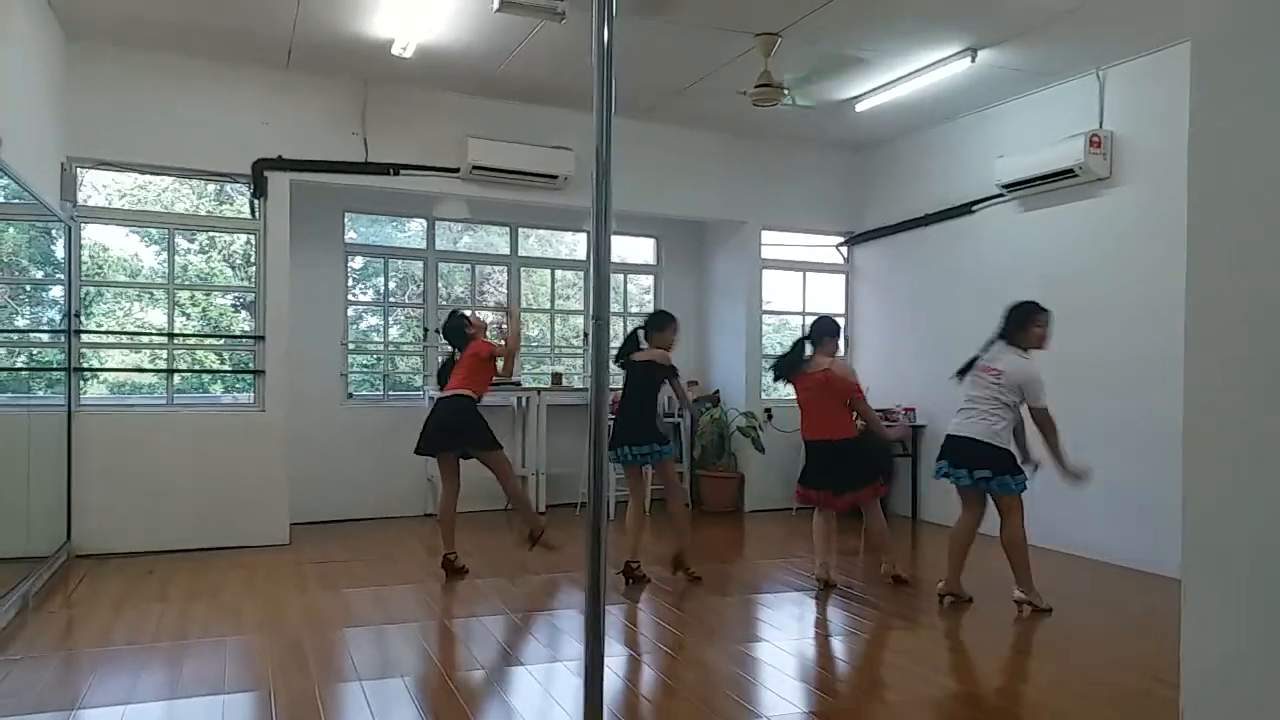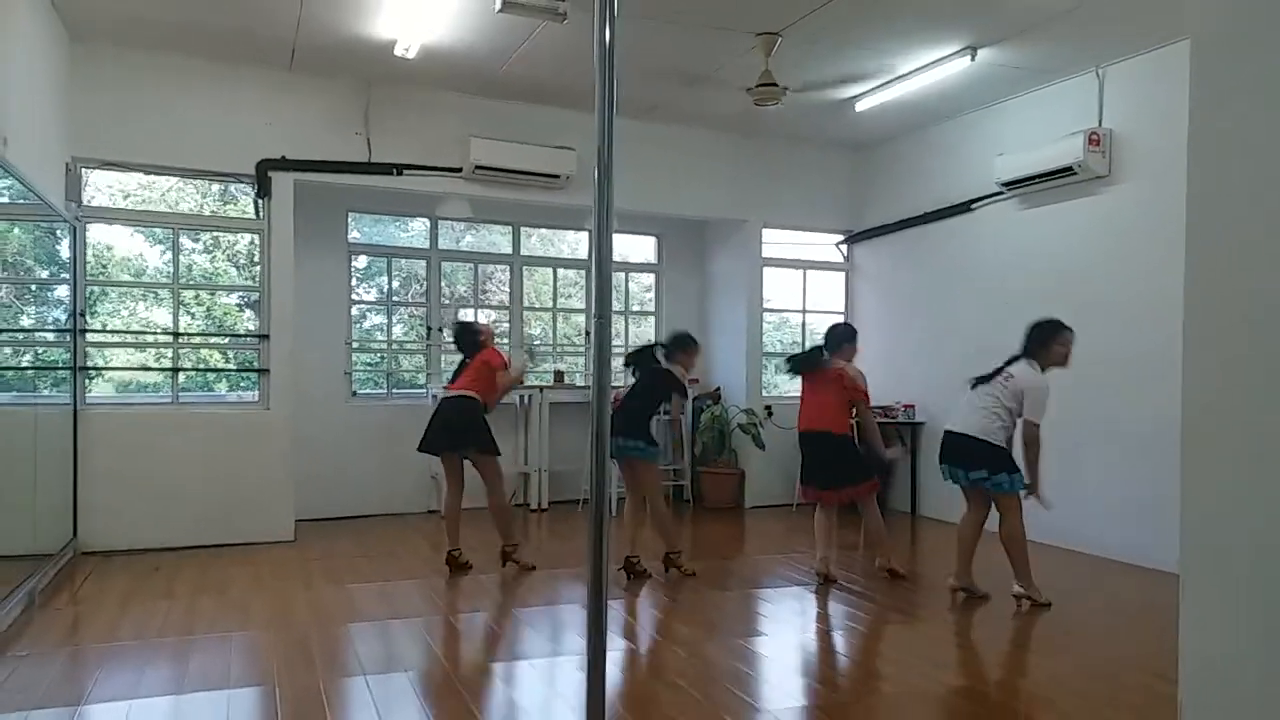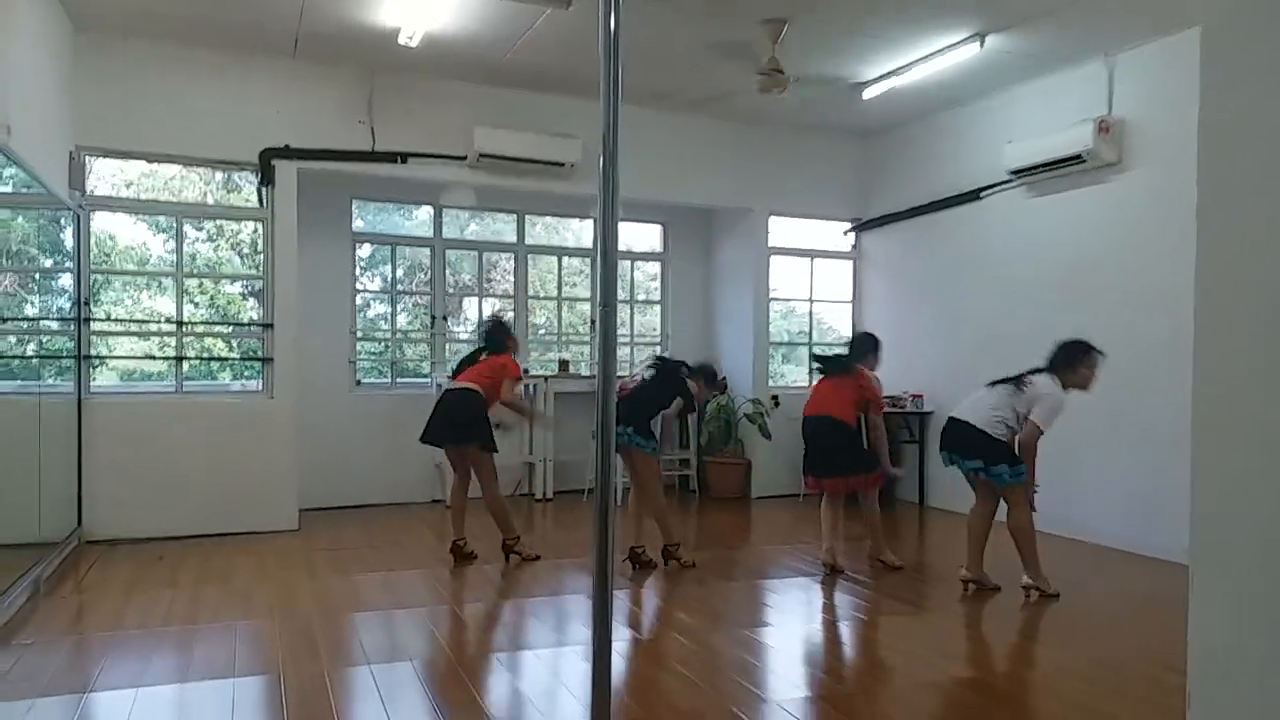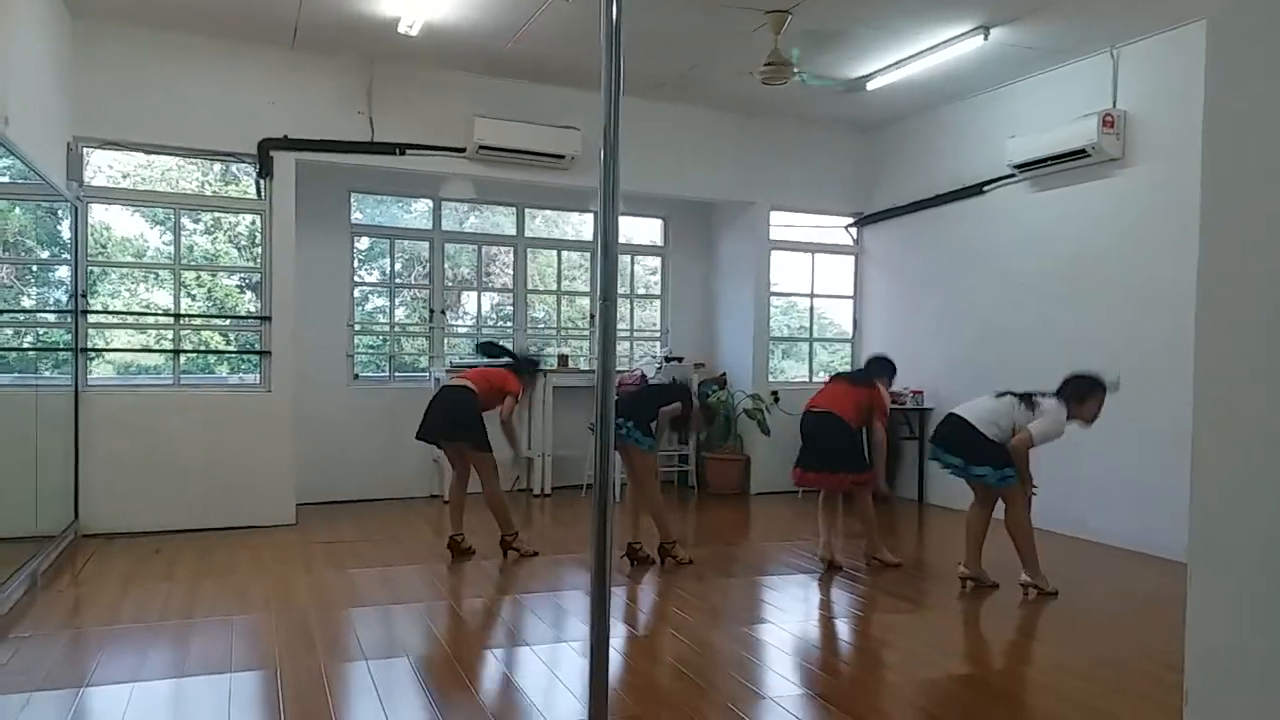
dt=0.1s
person 1, frame 1
left shoulder: (994, 353)
right shoulder: (1026, 369)
right elbow: (1043, 420)
left wrist: (1024, 452)
right wrist: (1062, 463)
left hip: (957, 440)
right hip: (987, 446)
left knee: (972, 510)
right knee: (1012, 513)
left ankle: (951, 582)
right ankle: (1025, 589)
person 1, frame 2
left shoulder: (1017, 369)
right shoulder: (1038, 383)
right elbow: (1030, 436)
left wrist: (1008, 472)
right wrist: (1034, 480)
left hip: (954, 437)
right hip: (980, 443)
left knee: (977, 507)
right knee: (1011, 510)
left ankle: (962, 577)
right ankle: (1025, 585)
person 1, frame 3
left shoulder: (1037, 381)
right shoulder: (1055, 395)
right elbow: (1028, 438)
left wrist: (1024, 476)
right wrist: (1028, 479)
left hip: (957, 428)
right hip: (983, 435)
left knee: (986, 497)
right knee: (1018, 502)
left ankle: (973, 568)
right ankle: (1034, 576)
person 1, frame 4
left shoulder: (1048, 406)
right shoulder: (1057, 420)
left elbow: (1016, 441)
right elbow: (1018, 445)
left wrist: (1023, 479)
right wrist: (1024, 483)
left hip: (955, 425)
right hip: (972, 435)
left knee: (986, 496)
right knee: (1016, 499)
left ankle: (971, 566)
right ankle: (1032, 573)
person 2, frame 1
left shoulder: (797, 369)
right shoulder: (840, 368)
right elbow: (863, 410)
right wrist: (886, 434)
left hip: (814, 446)
right hip: (843, 445)
left knee: (824, 507)
right knee: (870, 503)
left ankle: (823, 568)
right ankle: (889, 564)
person 2, frame 2
left shoulder: (809, 370)
right shoulder: (852, 374)
right elbow: (866, 419)
right wrist: (881, 453)
left hip: (808, 438)
right hip: (835, 439)
left knee: (825, 501)
right knee: (866, 497)
left ankle: (823, 560)
right ankle: (885, 559)
person 2, frame 3
left shoulder: (831, 372)
right shoulder: (869, 380)
right elbow: (875, 426)
right wrist: (885, 465)
left hip: (812, 426)
right hip: (840, 430)
left knee: (832, 492)
right knee: (868, 488)
left ankle: (829, 551)
right ankle: (879, 550)
person 2, frame 4
left shoulder: (840, 381)
right shoulder: (879, 394)
right elbow: (878, 438)
right wrist: (880, 479)
left hip: (811, 421)
right hip: (836, 426)
left knee: (830, 487)
right knee: (862, 487)
left ankle: (827, 546)
right ankle: (874, 547)
person 3, frame 1
left shoulder: (469, 356)
right shoulder: (480, 348)
left elbow: (505, 372)
right elbow: (509, 350)
left wrist: (512, 333)
right wrist: (514, 326)
left hip: (441, 417)
right hip: (460, 413)
left knee: (450, 487)
right knee: (505, 472)
left ankle: (450, 557)
right ankle: (536, 529)
person 3, frame 2
left shoulder: (474, 361)
right shoulder: (493, 355)
right elbow: (503, 386)
right wrist: (518, 374)
left hip: (443, 415)
right hip: (466, 415)
left knee: (454, 486)
right knee: (495, 484)
left ankle: (454, 553)
right ankle: (510, 548)
person 3, frame 3
left shoulder: (484, 361)
right shoulder: (510, 364)
right elbow: (506, 398)
right wrist: (528, 412)
left hip: (446, 406)
right hip: (467, 408)
left knee: (461, 477)
right knee: (489, 481)
left ankle: (459, 543)
right ankle: (511, 541)
person 3, frame 4
left shoulder: (494, 376)
right shoulder: (513, 383)
right elbow: (505, 418)
right wrist: (516, 447)
left hip: (440, 403)
right hip: (461, 405)
left knee: (461, 472)
right knee: (489, 476)
left ankle: (457, 538)
right ankle: (510, 537)
person 4, frame 1
left shoulder: (632, 356)
right shoulder: (661, 357)
right elbow: (681, 394)
right wrist: (692, 413)
left hip: (623, 435)
right hip: (646, 433)
left knee: (636, 497)
right knee: (675, 493)
left ankle: (632, 564)
right ankle: (682, 555)
person 4, frame 2
left shoulder: (650, 366)
right shoulder: (677, 375)
right elbow: (675, 415)
left hip: (618, 434)
right hip: (634, 435)
left knee: (634, 496)
right knee: (655, 497)
left ankle: (632, 559)
right ankle: (674, 553)
person 4, frame 3
left shoulder: (668, 377)
right shoulder: (691, 389)
right elbow: (668, 415)
left hip: (621, 417)
right hip: (635, 423)
left knee: (640, 492)
right knee: (653, 490)
left ankle: (637, 549)
right ankle: (672, 547)
person 4, frame 4
left shoulder: (676, 393)
right shoulder: (688, 404)
right elbow: (664, 413)
right wrist: (654, 450)
left hip: (619, 415)
right hip: (634, 421)
left knee: (635, 482)
right knee: (650, 488)
left ankle: (634, 545)
right ankle: (668, 543)
